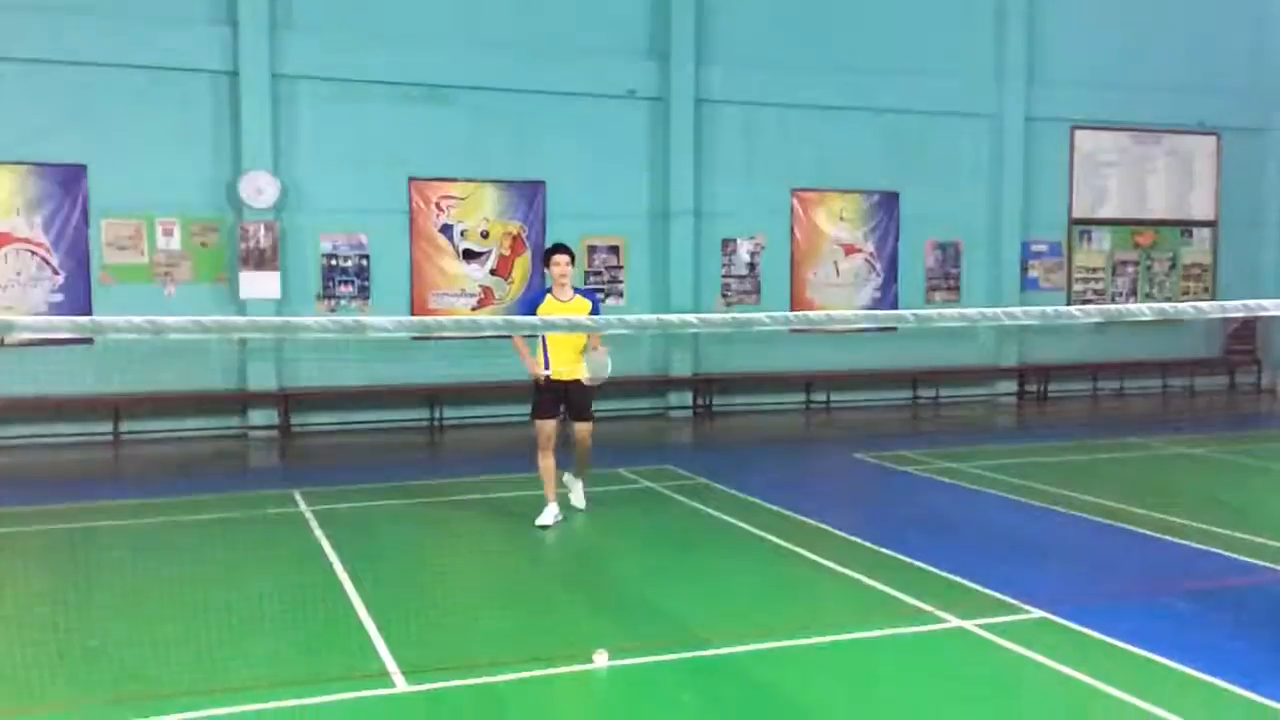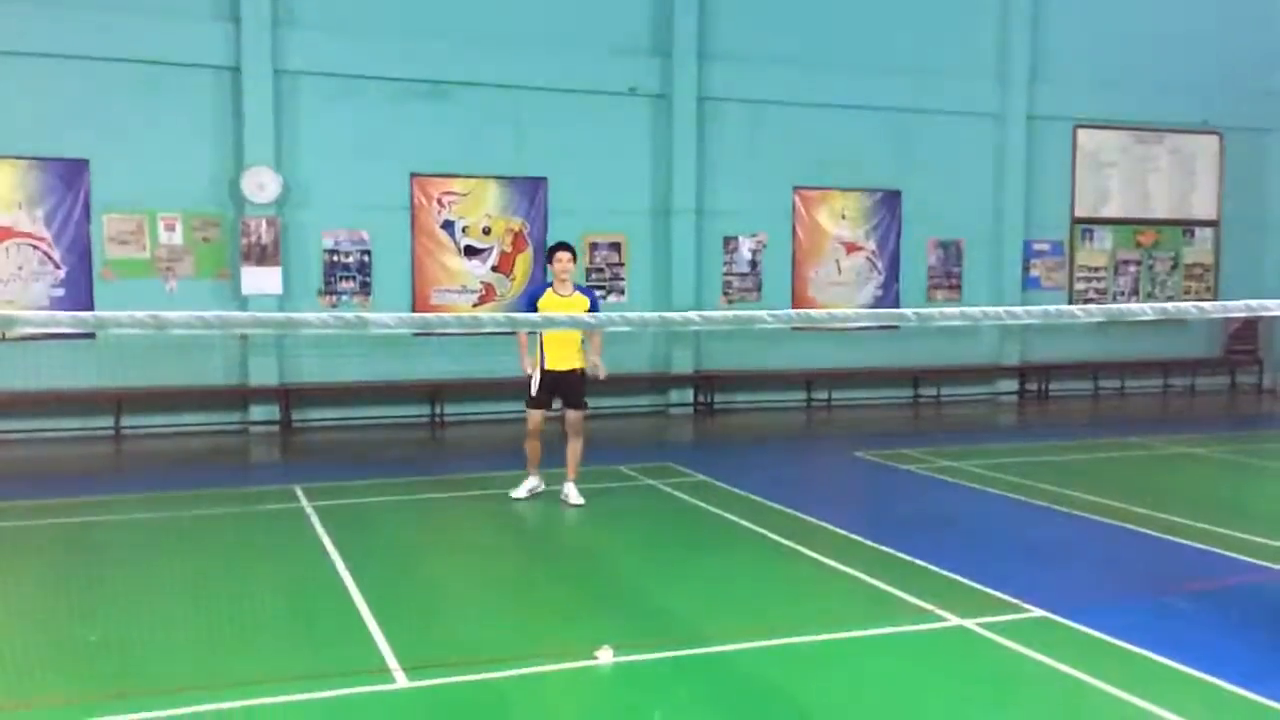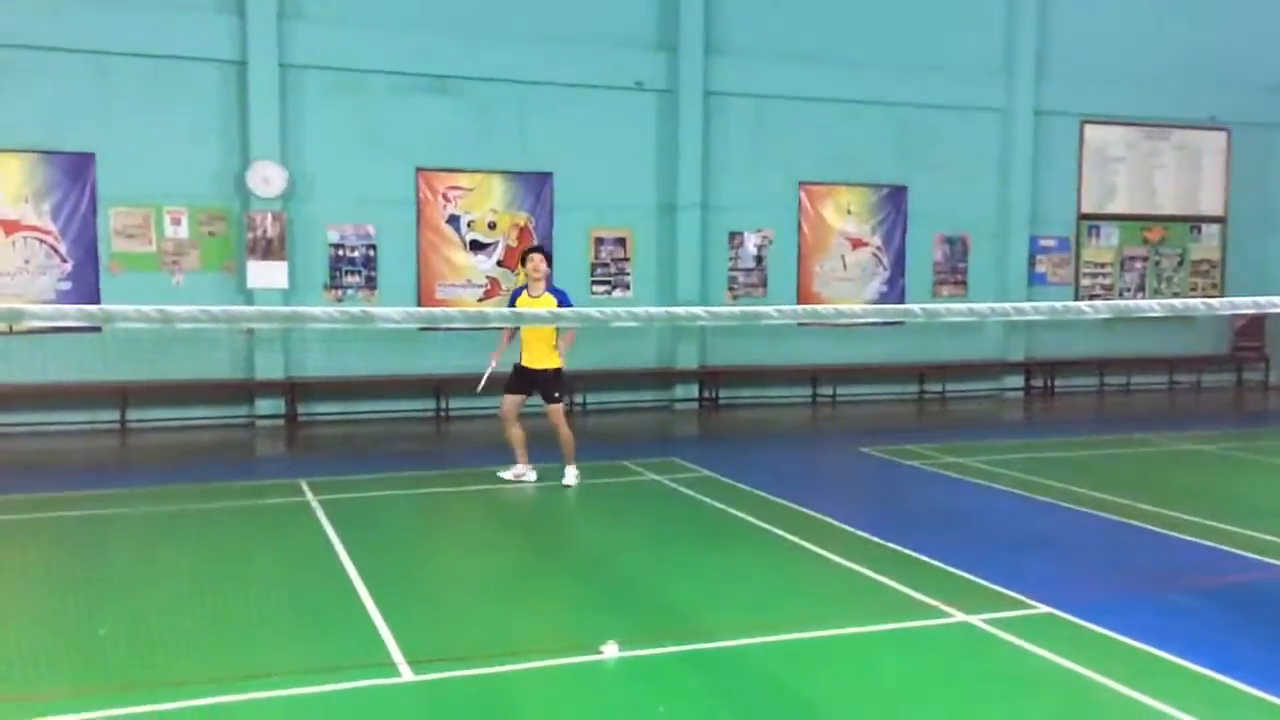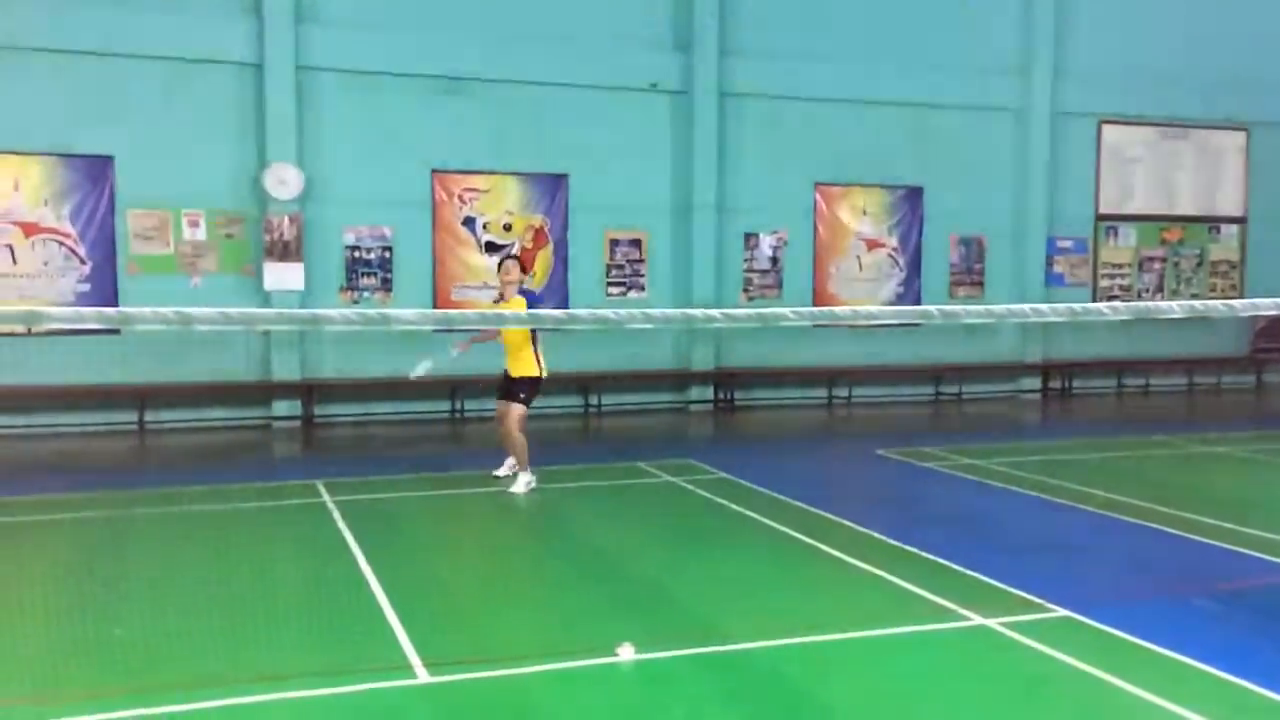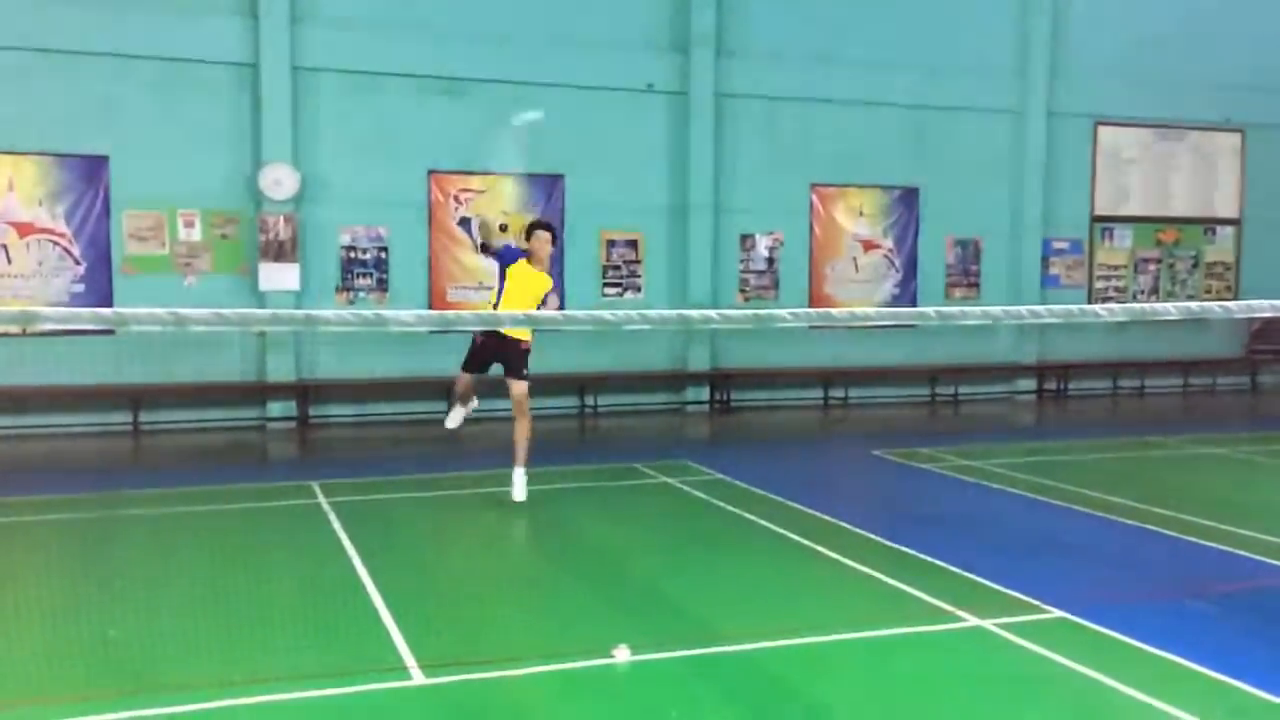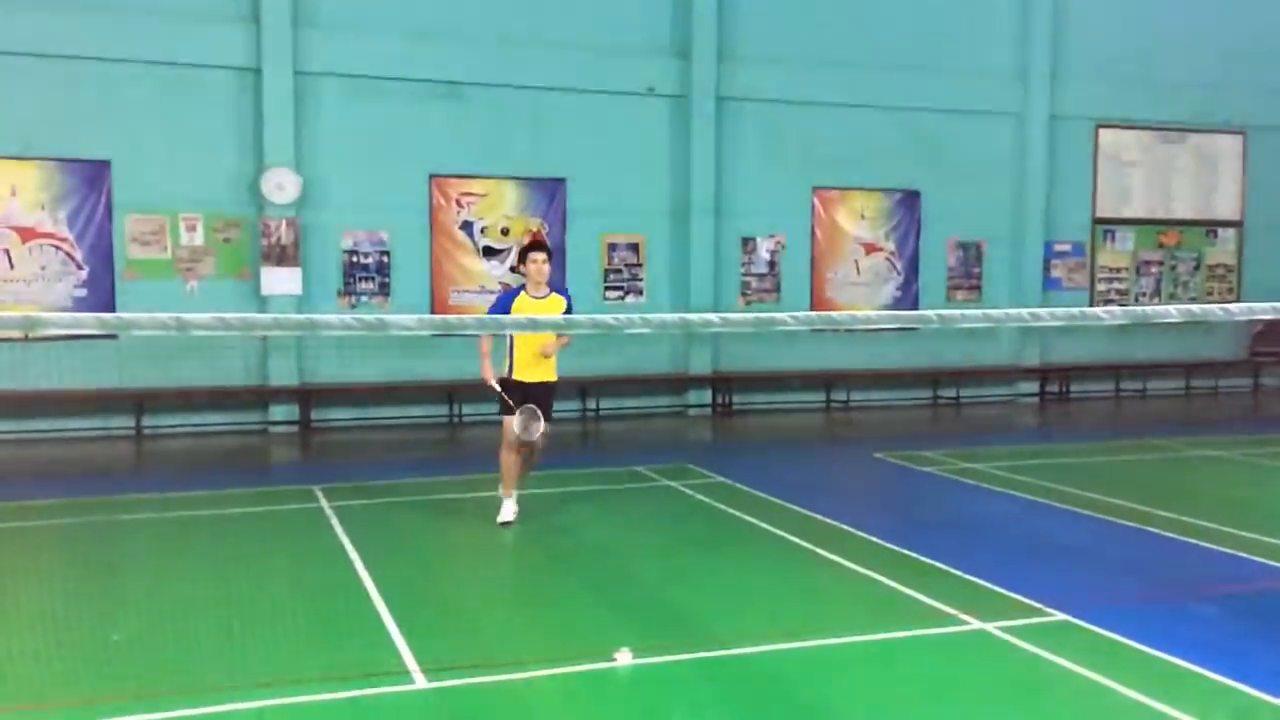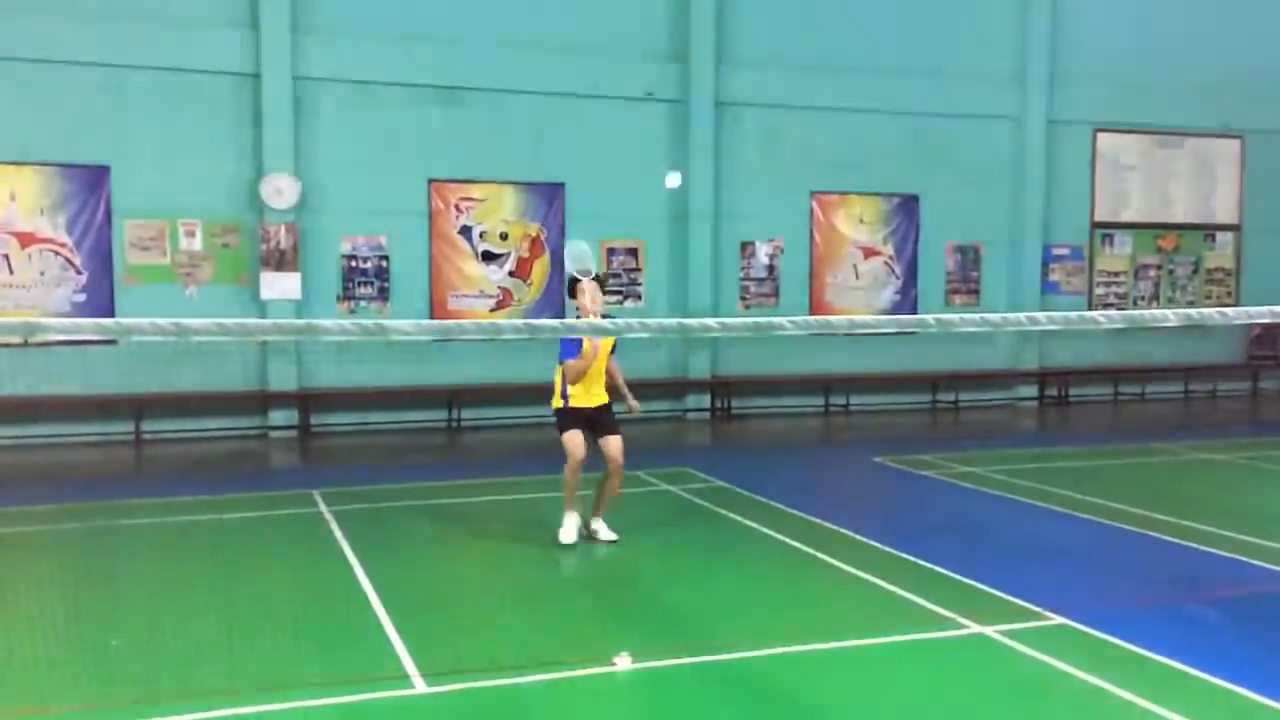
dt=0.5s
person 1, frame 1
left shoulder: (589, 301)
right shoulder: (537, 302)
left elbow: (594, 335)
right elbow: (518, 334)
left wrist: (596, 346)
right wrist: (530, 360)
left hip: (579, 379)
right hip: (548, 380)
left knee: (583, 442)
right knee: (546, 442)
left ankle: (575, 478)
right ankle: (552, 505)
person 1, frame 2
left shoulder: (587, 297)
right shoulder: (538, 295)
left elbow: (594, 331)
right elbow: (523, 327)
left wrist: (594, 356)
right wrist: (525, 356)
left hip: (574, 371)
right hip: (544, 370)
left knee: (574, 429)
right knee: (533, 428)
left ankle: (570, 486)
right ankle: (533, 479)
person 1, frame 3
left shoulder: (558, 296)
right shoulder: (517, 295)
left elbow: (571, 328)
left wrist: (564, 343)
right wrist: (502, 346)
left hip: (550, 367)
right hip: (525, 365)
left knee: (558, 420)
right knee: (507, 413)
left ankle: (571, 467)
right ankle: (525, 467)
person 1, frame 4
left shoulder: (528, 298)
right shoulder: (499, 304)
right wrist: (469, 341)
left hip: (530, 373)
right hip: (511, 371)
left knee: (512, 425)
right knee: (500, 419)
left ankle: (526, 474)
right ankle: (513, 460)
person 1, frame 5
left shoulder: (548, 283)
right shoulder: (514, 258)
right elbow: (487, 248)
left wrist: (552, 307)
left hip: (520, 342)
right hip: (493, 334)
left knee: (521, 407)
right knee: (462, 388)
left ankle: (519, 473)
right ankle: (464, 404)
person 1, frame 6
left shoulder: (562, 300)
right shoulder: (509, 298)
left elbow: (566, 335)
right elbow: (487, 330)
left wrist: (556, 345)
right wrist: (485, 362)
left hip: (545, 381)
right hip: (514, 379)
left knee: (535, 443)
right knee: (510, 439)
left ankle: (509, 486)
right ankle: (508, 500)
person 1, frame 7
right shoulder: (571, 334)
right elbow: (572, 376)
left wrist: (626, 394)
right wrist: (590, 347)
left hip: (599, 402)
right hip: (570, 404)
left knee: (616, 460)
right knee: (577, 455)
left ankle: (595, 520)
right ankle: (570, 514)
